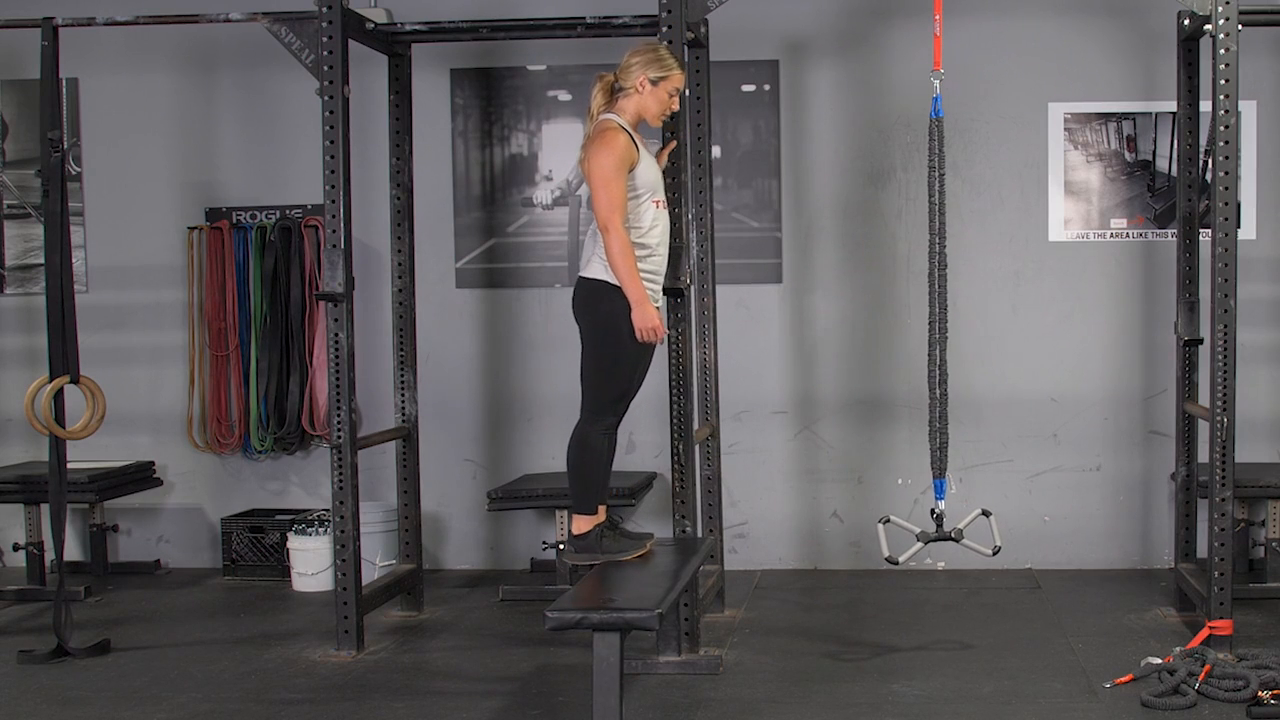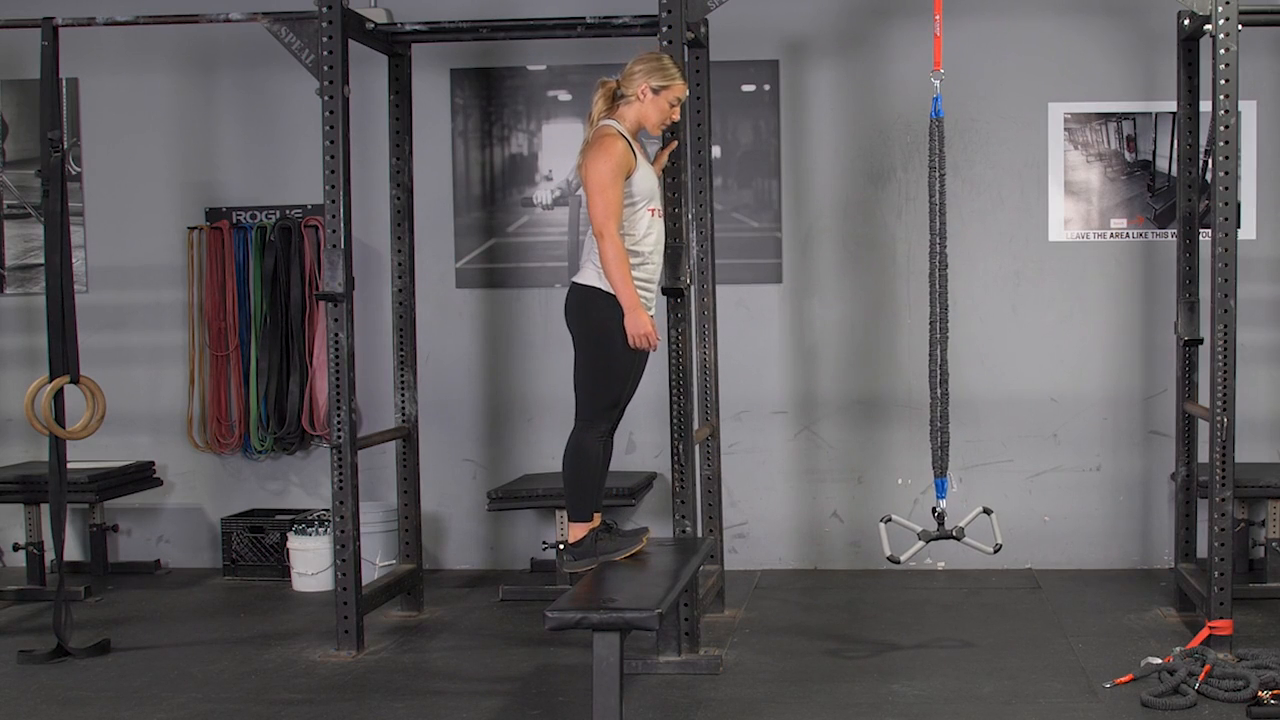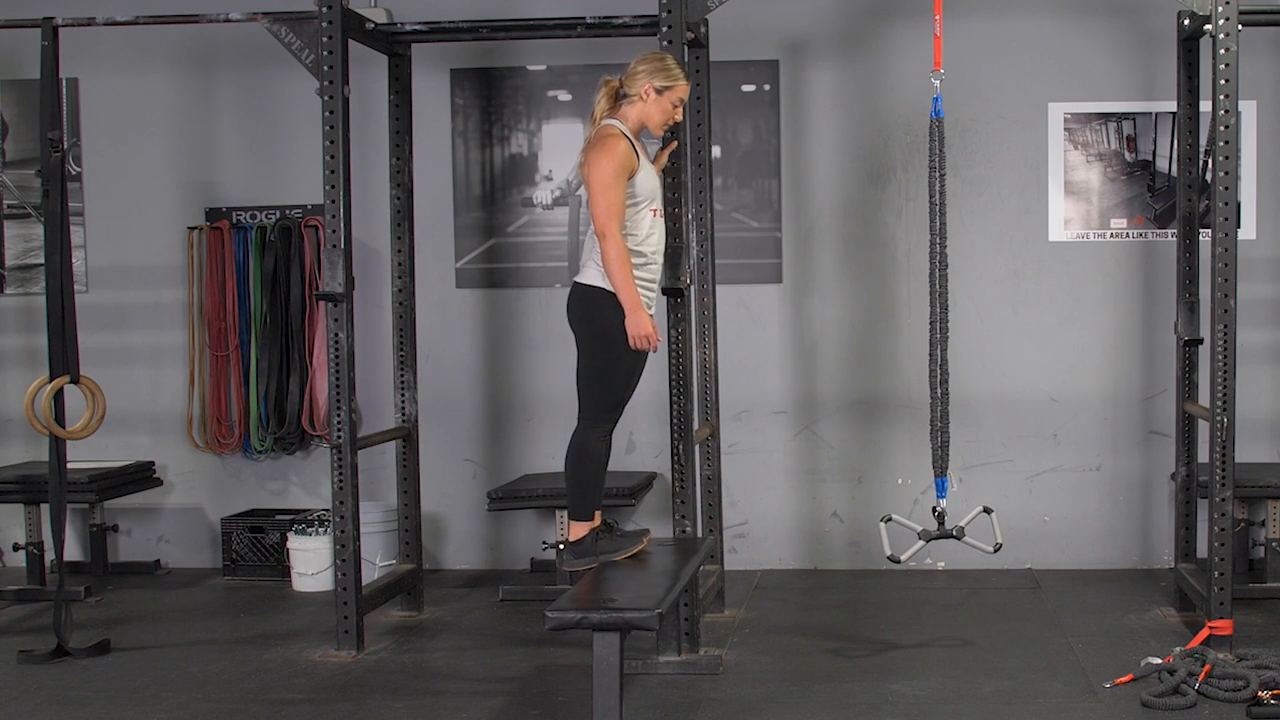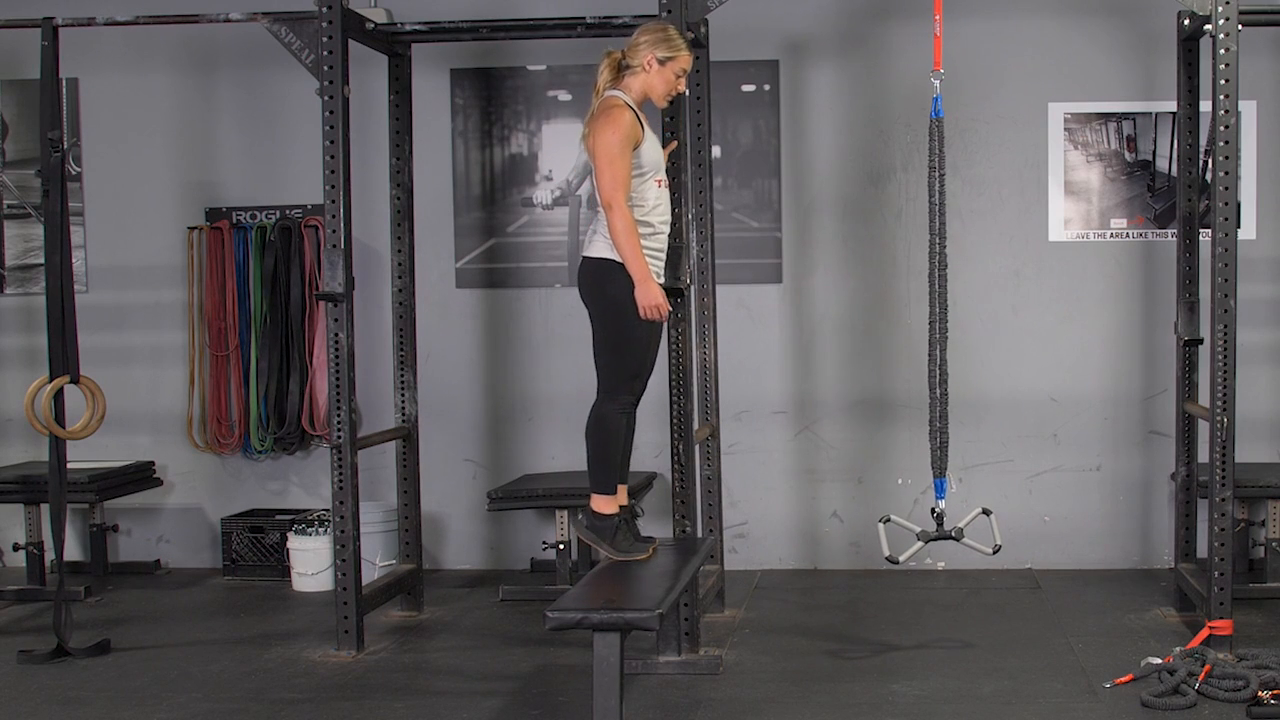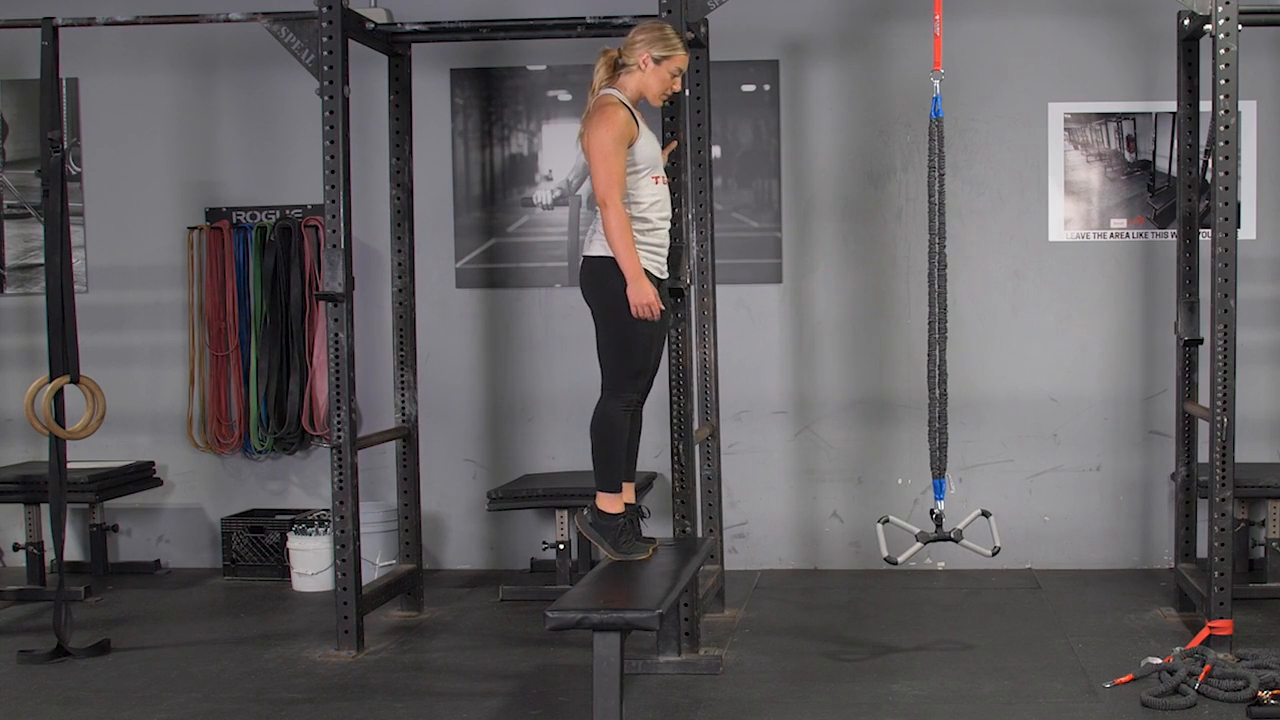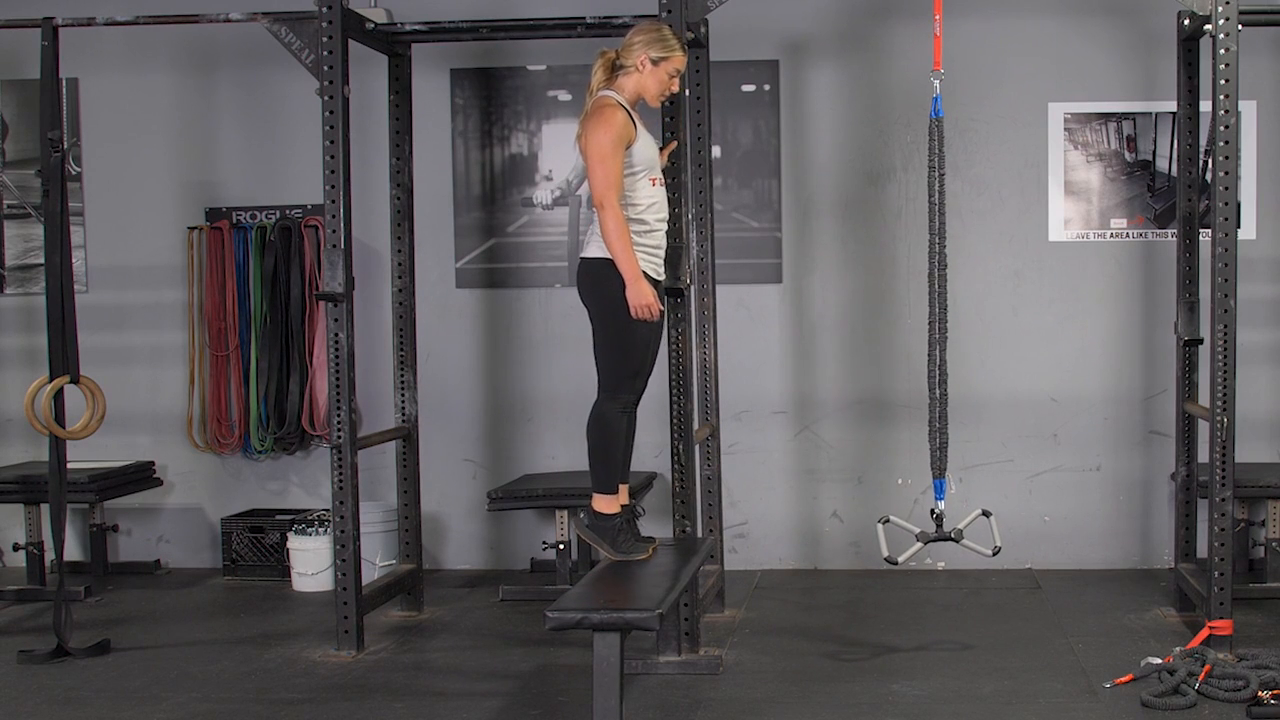
dt=0.5s
person 1, frame 1
left shoulder: (630, 140)
right shoulder: (611, 137)
right elbow: (612, 228)
left wrist: (662, 162)
right wrist: (640, 302)
left hip: (631, 298)
right hip: (612, 297)
left knee: (609, 415)
right knee: (600, 414)
left ankle: (597, 523)
right ankle: (582, 534)
person 1, frame 2
left shoulder: (631, 146)
right shoulder: (609, 144)
right elbow: (606, 234)
left wrist: (660, 167)
right wrist: (632, 309)
left hip: (627, 306)
right hip: (605, 304)
left knee: (605, 422)
right knee: (594, 421)
left ankle: (592, 527)
right ankle: (580, 541)
person 1, frame 3
left shoulder: (631, 145)
right shoulder: (611, 143)
right elbow: (608, 234)
left wrist: (659, 166)
right wrist: (634, 309)
left hip: (625, 304)
right hip: (606, 302)
left knee: (604, 420)
right knee: (596, 420)
left ankle: (592, 527)
right ankle: (580, 539)
person 1, frame 4
left shoulder: (633, 116)
right shoulder: (616, 114)
right elbow: (614, 205)
left wrist: (667, 155)
right wrist: (643, 280)
left hip: (635, 275)
right hip: (616, 274)
left knee: (627, 395)
right knee: (616, 395)
left ankle: (617, 507)
right ankle: (599, 511)
person 1, frame 5
left shoulder: (630, 116)
right shoulder: (610, 112)
right elbow: (609, 202)
left wrist: (664, 159)
right wrist: (634, 277)
left hip: (642, 271)
right hip: (617, 272)
left knee: (634, 394)
right knee: (620, 392)
left ankle: (625, 505)
right ankle: (604, 510)
person 1, frame 6
left shoulder: (628, 117)
right shoulder: (608, 114)
right elbow: (606, 203)
left wrist: (661, 161)
right wrist: (632, 279)
left hip: (638, 273)
right hip: (615, 274)
left knee: (627, 395)
right knee: (617, 394)
left ankle: (618, 509)
right ankle: (601, 512)
